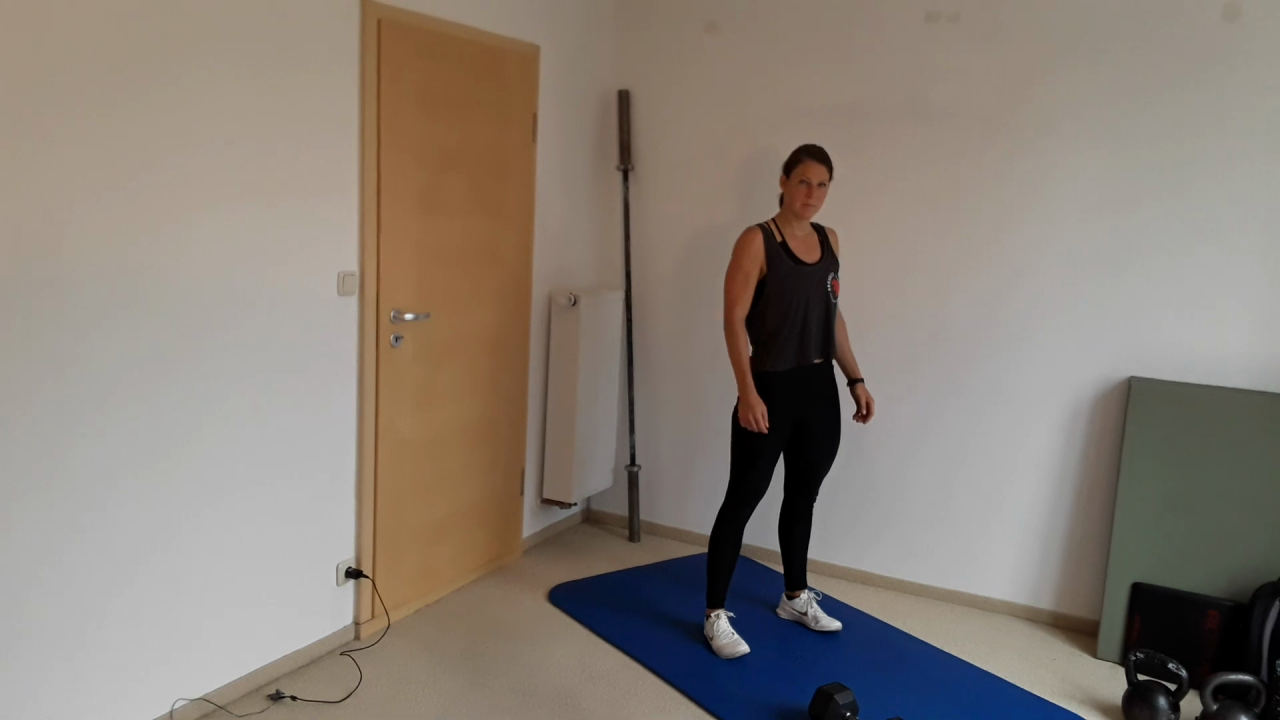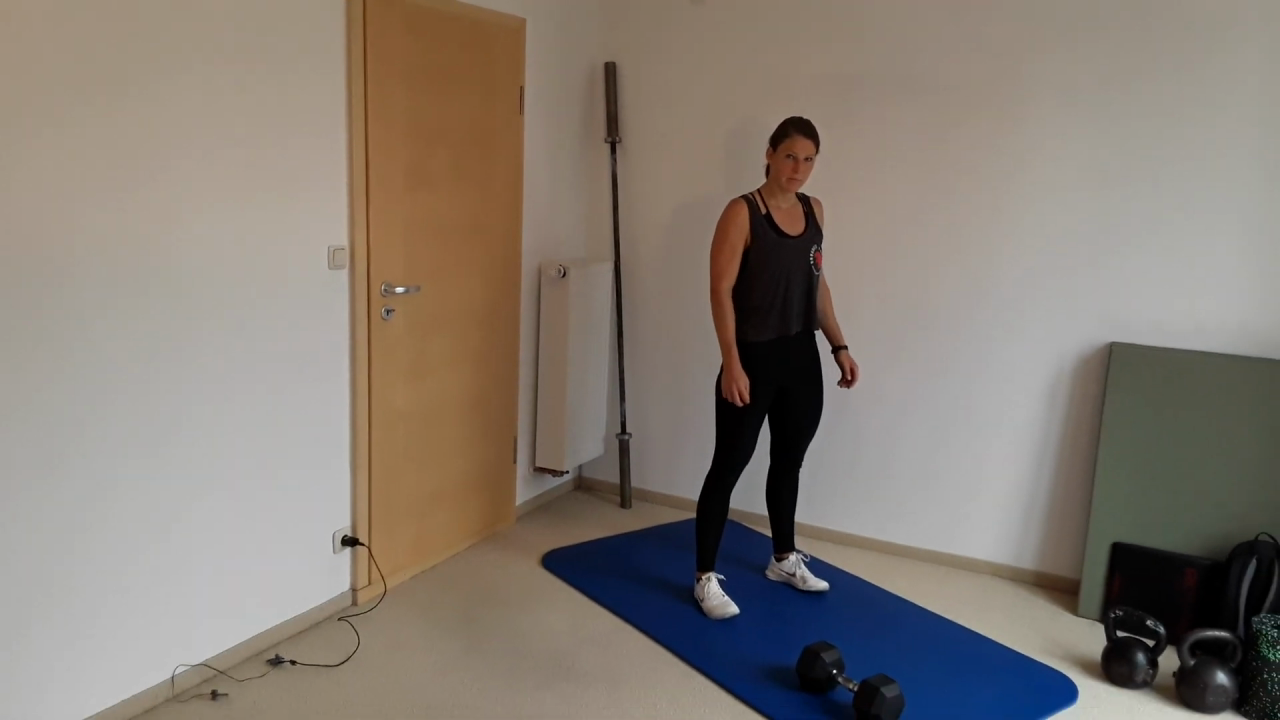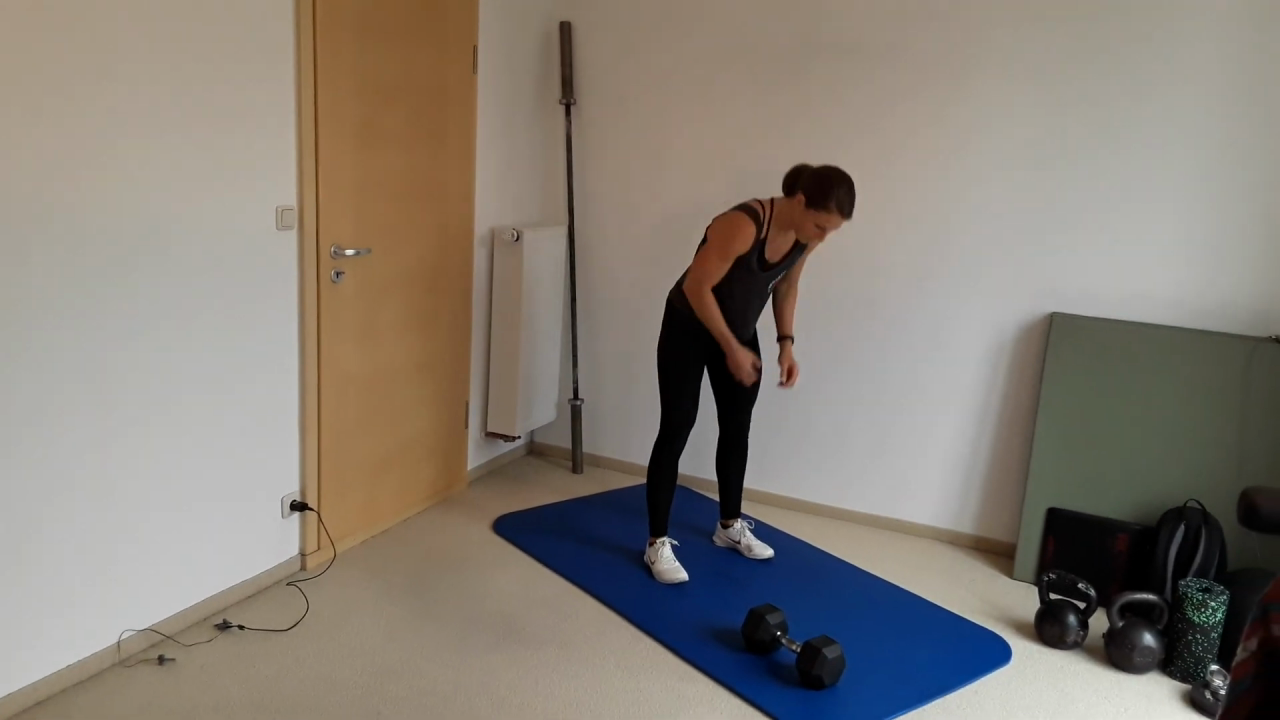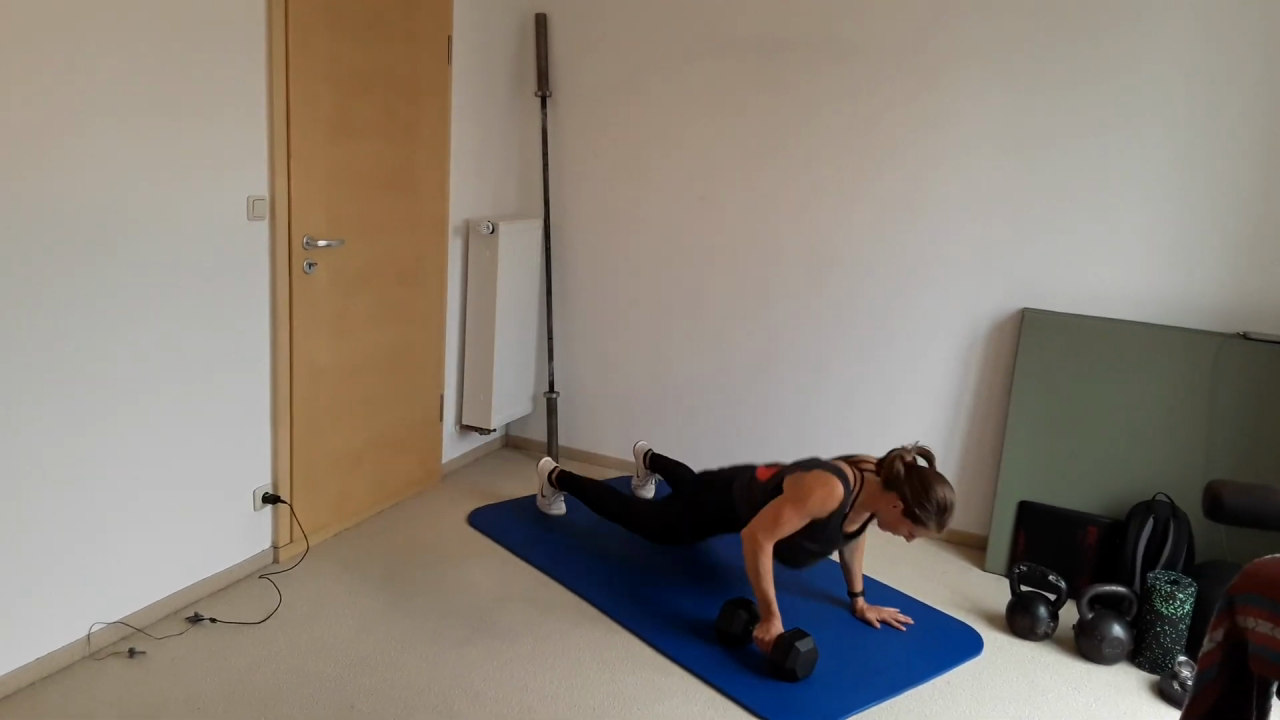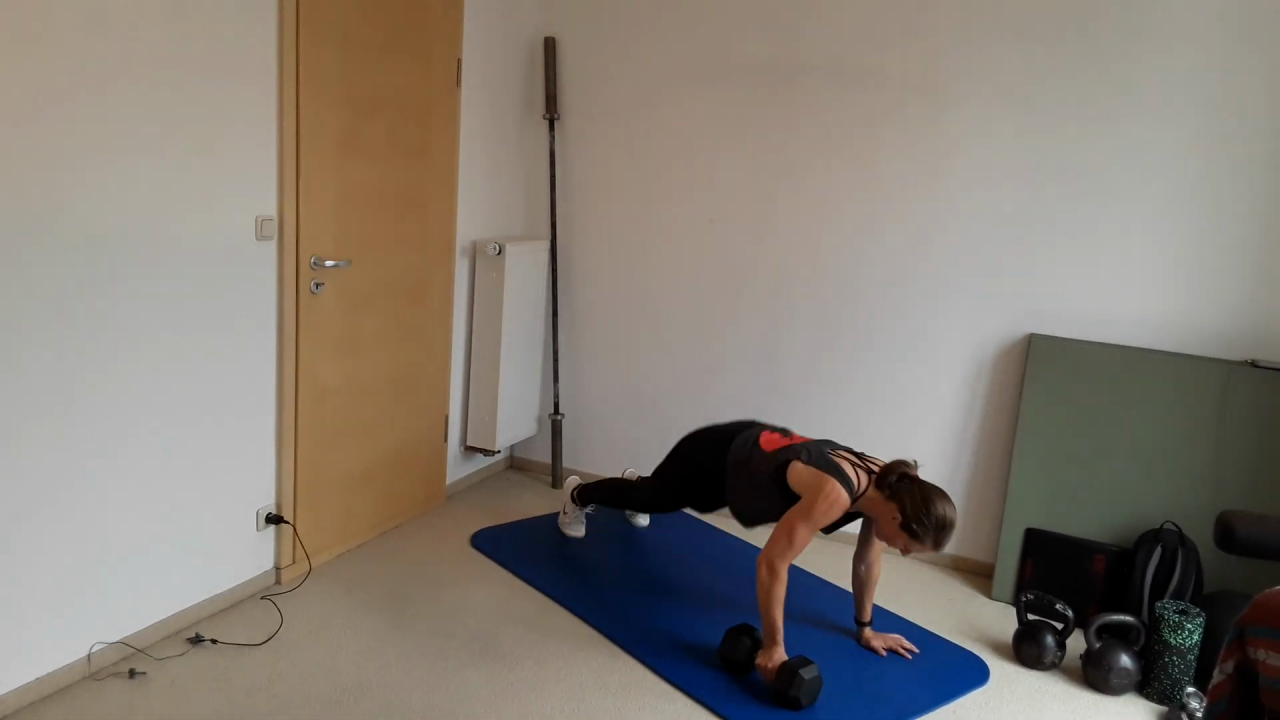
dt=1s
person 1, frame 1
left shoulder: (829, 239)
right shoulder: (756, 241)
right elbow: (734, 320)
left wrist: (855, 379)
right wrist: (747, 391)
left hip: (819, 389)
right hip: (772, 388)
left knee: (803, 497)
right knee: (742, 500)
left ankle: (795, 597)
right ankle: (716, 614)
person 1, frame 2
left shoulder: (814, 210)
right shoulder: (741, 213)
right elbow: (721, 292)
left wrist: (839, 346)
right wrist: (731, 363)
left hip: (801, 356)
right hip: (755, 357)
left knee: (789, 462)
right knee: (729, 466)
left ankle: (784, 559)
right ankle: (706, 577)
person 1, frame 3
left shoulder: (809, 231)
right shoulder: (743, 225)
right elbow: (695, 288)
left wrist: (786, 344)
right wrist: (730, 348)
left hip: (740, 331)
right hip: (689, 324)
left knee: (737, 426)
right knee: (677, 428)
left ankle: (730, 526)
right ankle: (658, 542)
person 1, frame 4
left shoulder: (883, 481)
right shoulder: (831, 491)
left elbow: (852, 536)
right elbow: (756, 539)
left wrist: (859, 599)
right wrist: (770, 619)
left hip: (751, 494)
right hip: (728, 499)
right knee: (640, 519)
left ankle: (649, 460)
right ankle: (556, 477)
person 1, frame 5
left shoulder: (886, 488)
right shoulder: (834, 495)
left elbow: (867, 557)
right elbow: (771, 563)
left wrist: (865, 627)
right wrist: (773, 647)
left hip: (755, 452)
right hip: (719, 454)
left knee: (693, 495)
right knee: (654, 498)
left ankle: (636, 481)
right ankle: (579, 494)
